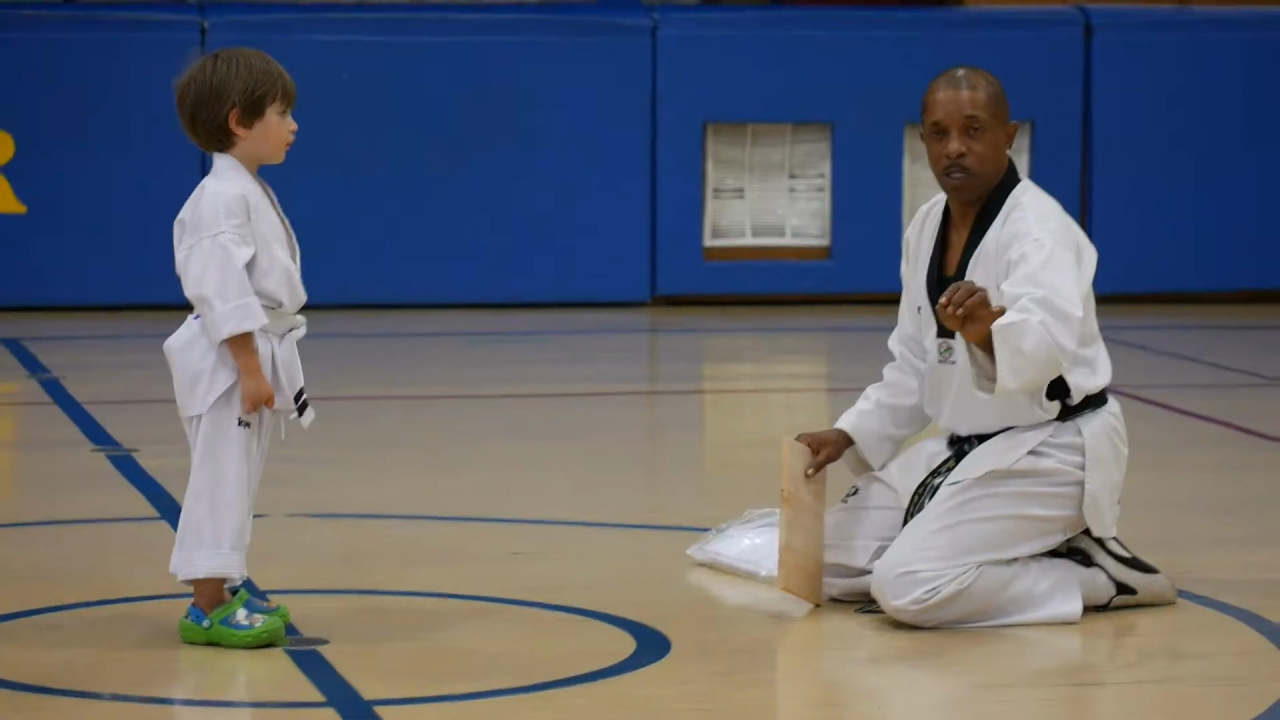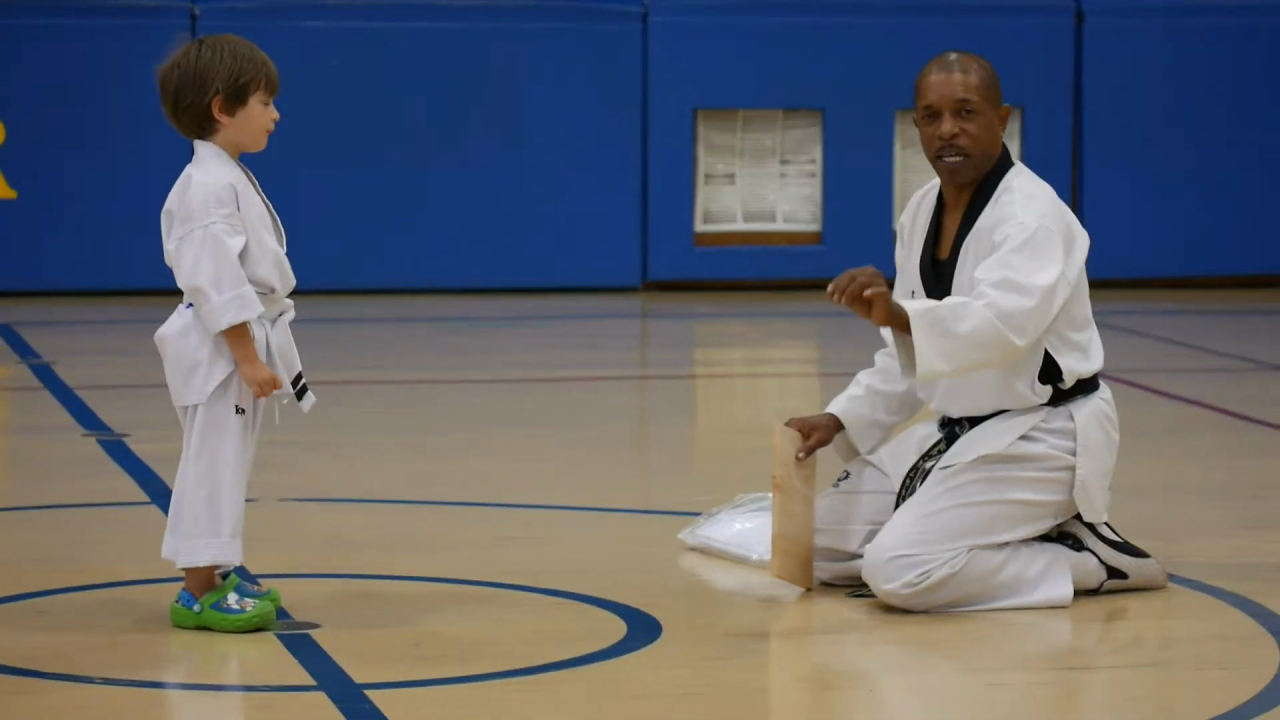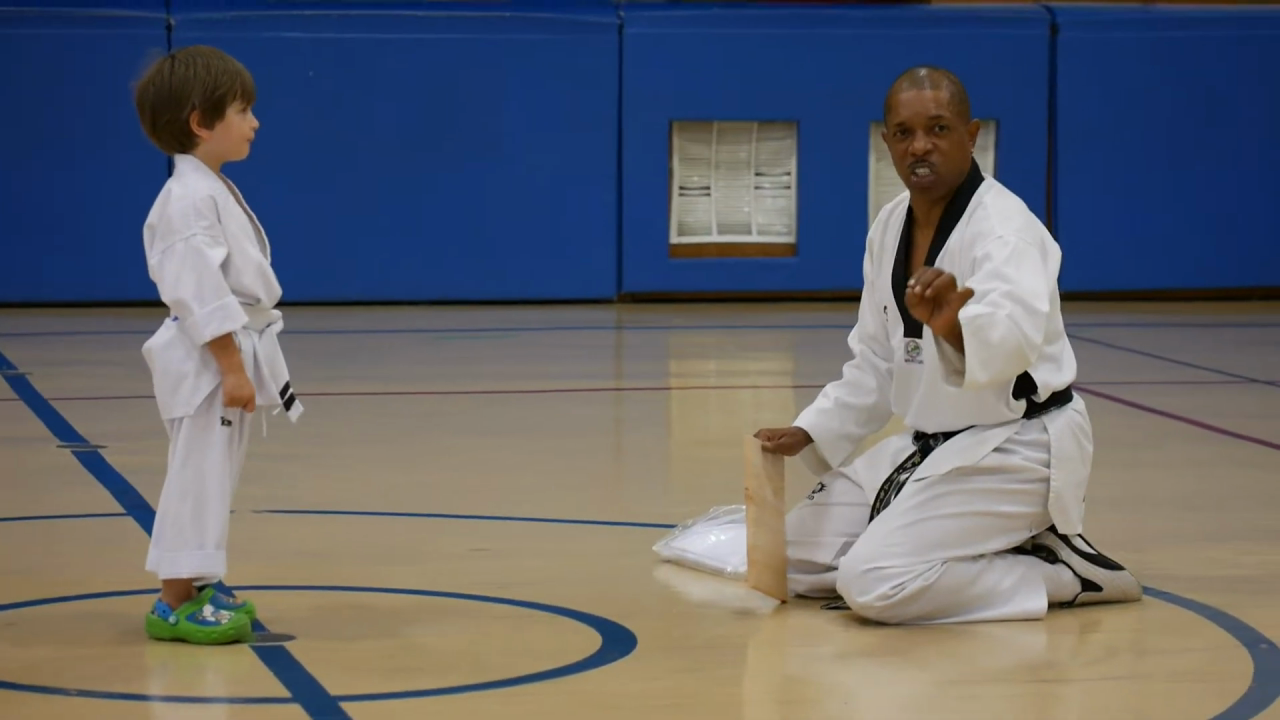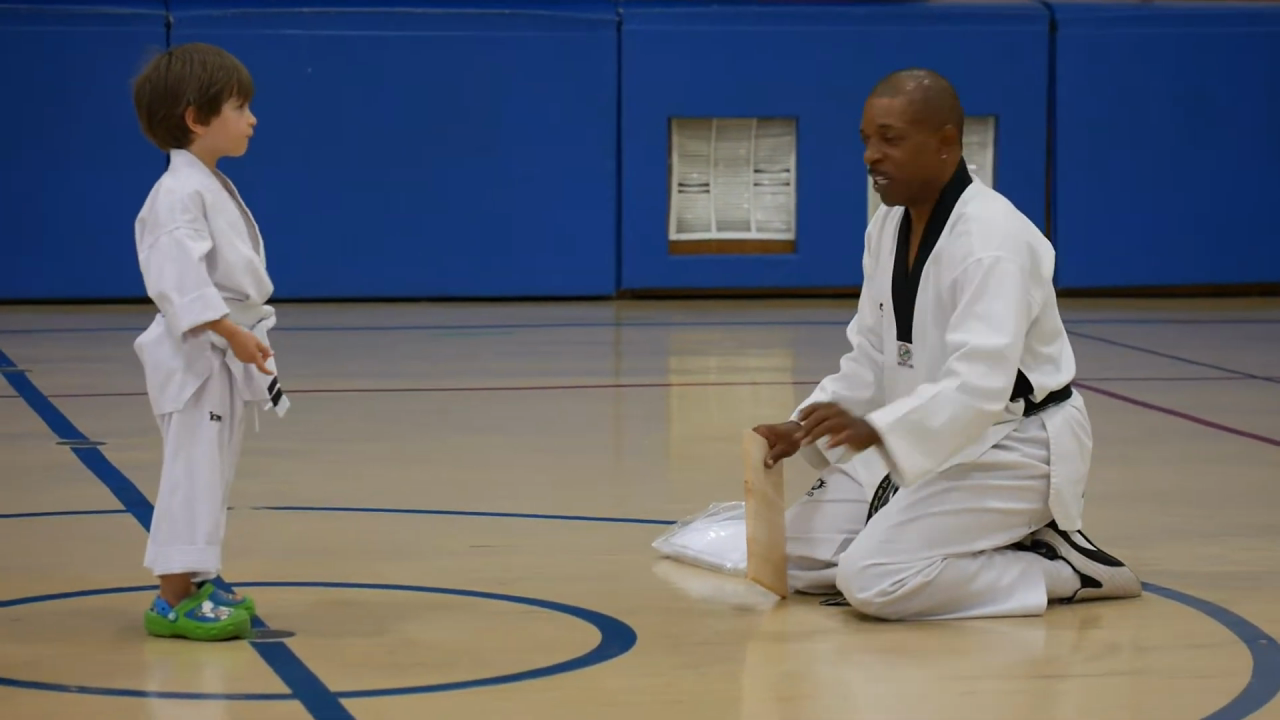
dt=1s
person 1, frame 1
left shoulder: (251, 192)
right shoulder: (223, 196)
right elbow: (223, 292)
right wrist: (250, 369)
left hip: (254, 358)
right hip: (229, 360)
left knee: (237, 478)
right knee: (220, 478)
left ankle: (225, 590)
right ankle: (208, 607)
person 1, frame 2
left shoulder: (230, 178)
right shoulder: (209, 185)
right elbow: (216, 282)
right wrist: (248, 358)
left hip: (242, 348)
right hip: (221, 349)
left knee: (227, 464)
right knee: (212, 465)
left ankle: (218, 575)
right ankle: (198, 593)
person 1, frame 3
left shoulder: (215, 190)
right shoulder: (190, 198)
right elbow: (200, 294)
right wrist: (232, 368)
left hip: (231, 358)
right hip: (208, 360)
left knee: (214, 476)
right knee: (197, 476)
left ankle: (199, 587)
right ankle: (175, 603)
person 1, frame 4
left shoulder: (214, 187)
right shoulder: (181, 192)
right elbow: (178, 278)
left wrist: (240, 338)
right wrist: (231, 333)
left hip: (223, 355)
right hip: (198, 354)
left knee: (212, 470)
right knee: (193, 471)
left ankle: (197, 582)
right ankle: (174, 599)
person 2, frame 1
left shoulder: (1039, 229)
right shoulder: (927, 225)
left elbow: (1044, 343)
right elbow: (913, 366)
left wrist: (987, 330)
right wrist: (849, 434)
left hip: (1049, 450)
right hip: (963, 447)
left knee: (908, 591)
right knee: (832, 565)
left ankle: (1097, 575)
right ankle: (1036, 554)
person 2, frame 2
left shoulder: (1031, 213)
right shoulder: (925, 209)
left elbow: (1000, 324)
right elbow: (906, 347)
left wrist: (897, 314)
right wrist: (840, 419)
left hip: (1039, 437)
right hip: (958, 431)
left knee: (898, 573)
right knee: (829, 545)
left ankle: (1088, 559)
right ankle: (1025, 534)
person 2, frame 3
left shoulder: (1004, 227)
right shoulder: (890, 225)
left elbow: (1013, 336)
right elbow: (875, 363)
left wrist: (953, 322)
right wrist: (807, 433)
left hip: (1016, 448)
right hip: (930, 443)
left knee: (873, 585)
right knee: (798, 558)
left ankle: (1060, 571)
right ankle: (1002, 551)
person 2, frame 4
left shoulder: (993, 239)
right shoulder: (889, 224)
left elbow: (981, 384)
right elbow: (873, 354)
left wrist: (873, 430)
right wrist: (806, 427)
left hip: (1013, 445)
right hip: (935, 440)
left knee: (872, 582)
right knee: (798, 555)
left ankle: (1062, 568)
right ankle: (1005, 546)
